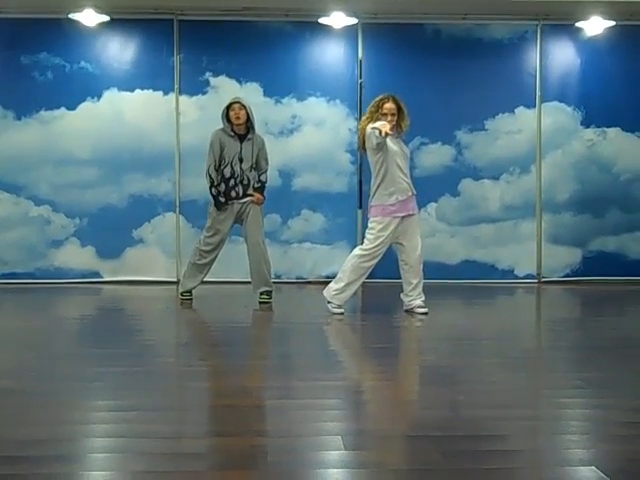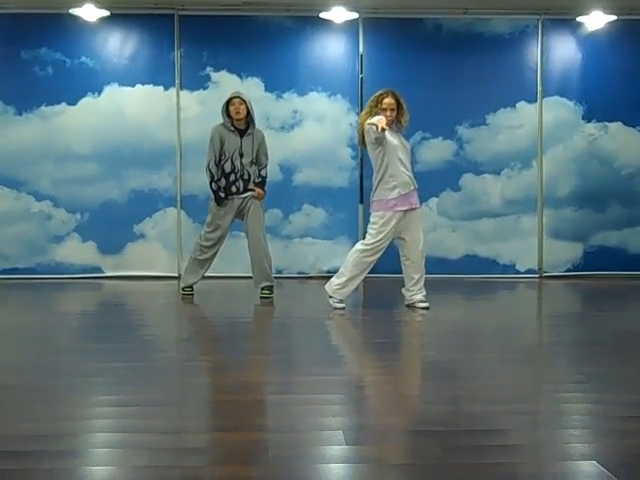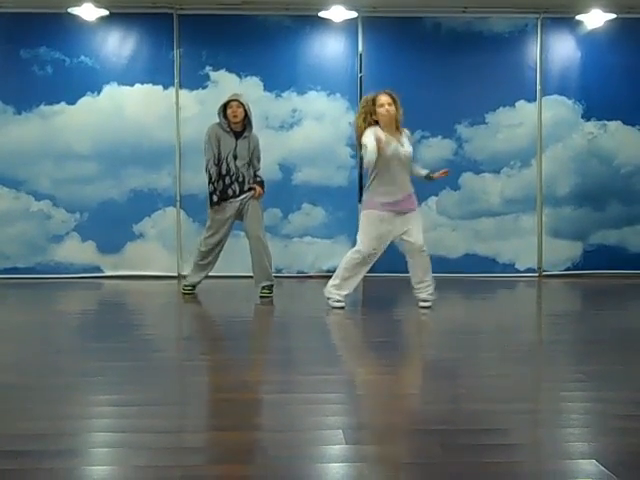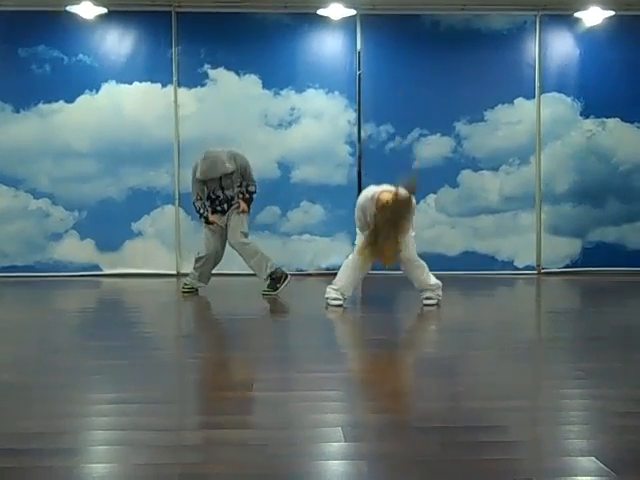
dt=0.3s
person 1, frame 1
left shoulder: (396, 138)
right shoulder: (375, 136)
right elbow: (374, 132)
right wrist: (379, 126)
left hip: (407, 204)
right hip: (385, 207)
left knee: (413, 255)
right knee: (367, 252)
left ankle: (413, 300)
right ankle: (334, 295)
person 1, frame 2
left shoulder: (396, 133)
right shoulder: (374, 132)
right elbow: (371, 125)
right wrist: (376, 121)
left hip: (409, 198)
right hip: (387, 202)
left knee: (415, 250)
right knee: (369, 247)
left ankle: (415, 295)
right ankle: (336, 290)
person 1, frame 3
left shoulder: (404, 135)
right shoulder: (371, 134)
right elbow: (369, 162)
left wrist: (428, 175)
right wrist: (377, 147)
left hip: (405, 202)
right hip: (378, 204)
left knee: (417, 246)
right knee: (365, 250)
left ankle: (425, 292)
right ankle: (335, 290)
person 1, frame 4
left shoulder: (408, 201)
right shoulder: (365, 200)
left elbow: (405, 228)
right elbow: (363, 226)
left wrist: (393, 250)
right wrist: (377, 249)
left hip: (398, 226)
right hip: (372, 228)
right knee: (359, 255)
left ankle: (431, 289)
right ankle: (335, 291)
person 2, frame 1
left shoulder: (257, 140)
right shoulder: (219, 137)
left elbow: (263, 169)
right elbow: (211, 168)
left wrist: (260, 191)
right wrist: (217, 196)
left hip: (250, 200)
right hip: (224, 200)
left knee: (256, 243)
right knee: (209, 242)
left ankle: (264, 288)
right ankle: (187, 285)
person 2, frame 2
left shoulder: (257, 135)
right shoulder: (219, 131)
left elbow: (263, 164)
right elbow: (212, 163)
left wrist: (261, 185)
right wrist: (217, 191)
left hip: (251, 195)
right hip: (224, 195)
left knee: (257, 238)
right knee: (210, 238)
left ankle: (266, 283)
right ankle: (188, 280)
person 2, frame 3
left shoulder: (252, 138)
right shoulder: (215, 131)
right elbow: (211, 163)
left wrist: (259, 183)
right wrist: (213, 194)
left hip: (248, 195)
right hip: (223, 197)
left knee: (257, 236)
right knee: (212, 239)
left ankle: (266, 282)
right ankle: (192, 280)
person 2, frame 4
left shoulder: (239, 161)
right shoulder: (199, 169)
left elbow: (250, 183)
right elbow: (197, 197)
left wrist: (246, 200)
right wrist: (205, 215)
left hip: (236, 206)
right hip: (215, 211)
left knee: (238, 239)
right knee: (211, 249)
left ankle: (276, 274)
right ankle: (194, 281)
